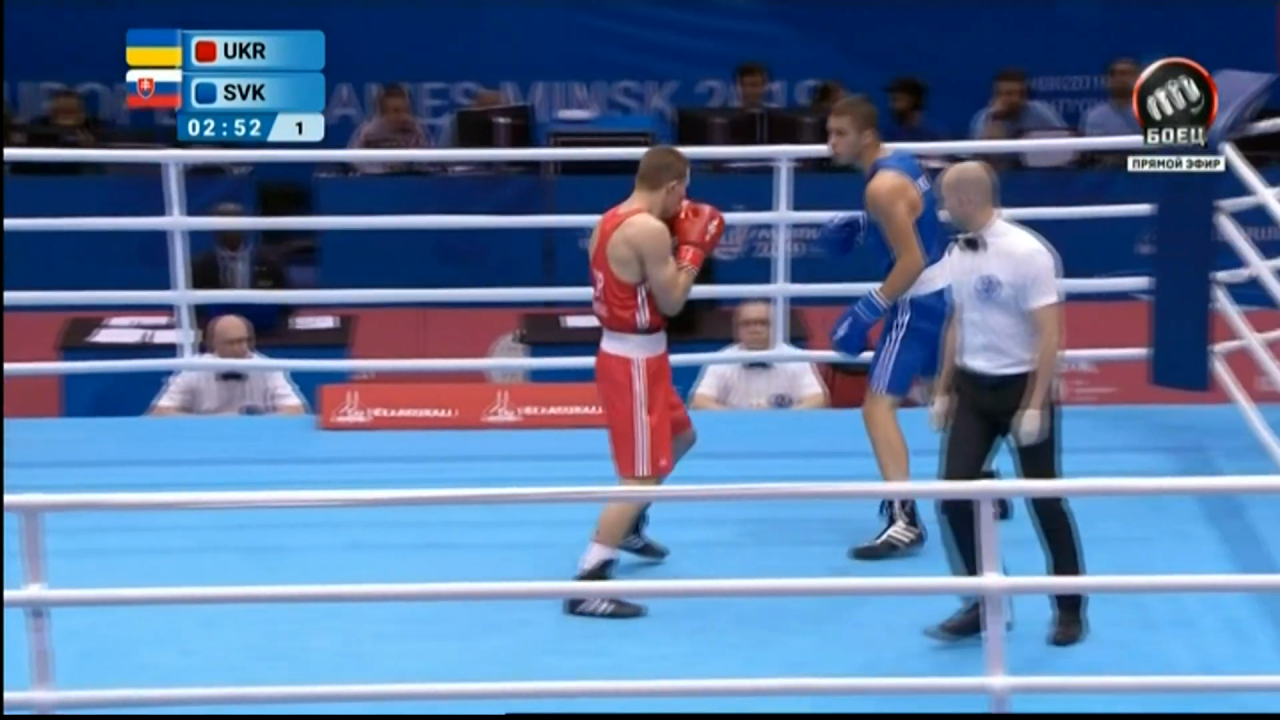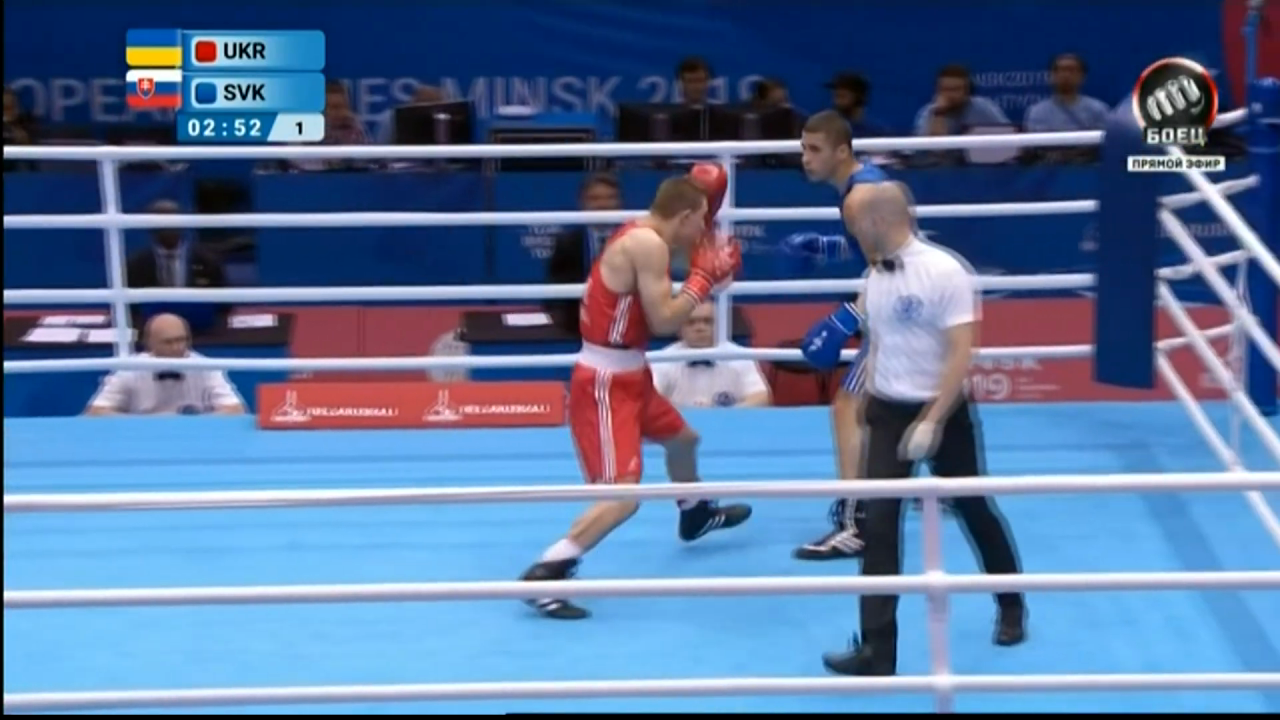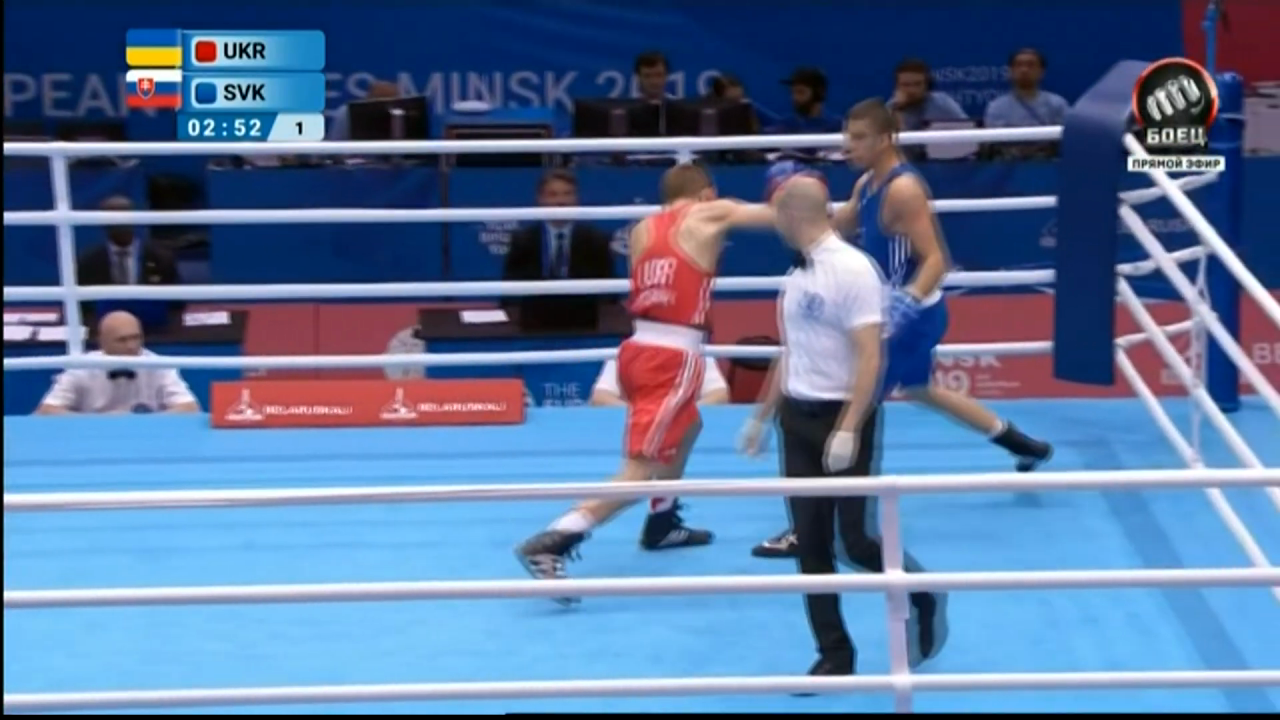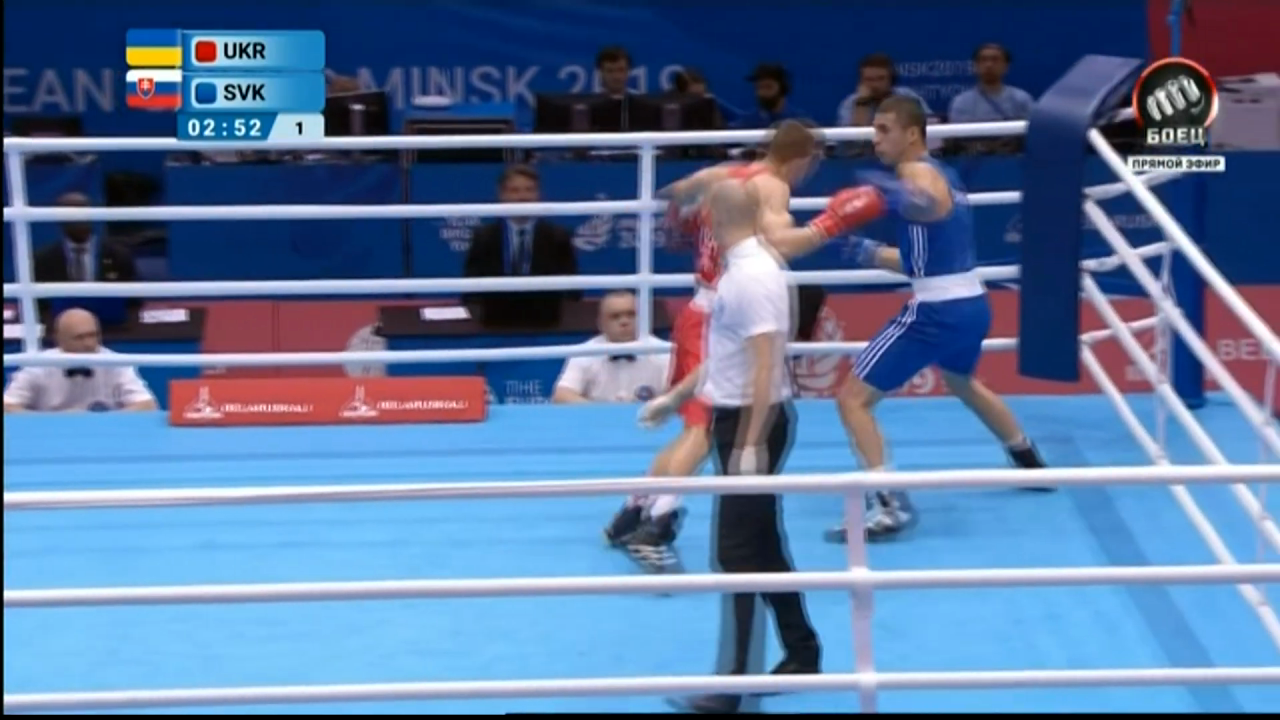
dt=0.2s
person 1, frame 1
left shoulder: (1028, 252)
right shoulder: (956, 256)
left elbow: (1049, 334)
left wrist: (1037, 405)
right wrist: (943, 390)
left hip: (1026, 389)
right hip: (971, 388)
left knee: (1045, 503)
right knee: (954, 497)
left ankle: (1070, 606)
right ankle: (977, 605)
person 1, frame 2
left shoulder: (945, 271)
right shoulder: (874, 278)
left elbow: (961, 355)
left wrist: (934, 421)
right wrist: (865, 416)
left hip: (940, 413)
right hip: (886, 413)
left knee: (974, 515)
right knee: (879, 527)
left ankle: (1010, 604)
right ankle: (876, 647)
person 1, frame 3
left shoulder: (852, 269)
right shoulder: (798, 275)
left elbow: (869, 356)
left wrist: (846, 429)
right wrist: (763, 412)
left hip: (844, 415)
right hip: (798, 416)
left knee: (852, 536)
right knee: (810, 541)
left ankle: (918, 598)
right ankle: (835, 655)
person 1, frame 4
left shoulder: (757, 274)
right shoulder: (739, 271)
left elbow: (765, 366)
left wrist: (751, 444)
right wrist: (673, 397)
left hip: (755, 424)
right hip: (734, 419)
left knee: (736, 553)
right knee: (761, 545)
left ankle: (731, 685)
right ankle: (801, 652)
person 2, frame 1
left shoulder: (883, 186)
right shoulder: (900, 162)
left elbow: (909, 260)
left wrist: (867, 309)
right wrist: (861, 228)
left hip: (923, 301)
right hip: (944, 292)
left knee: (878, 406)
left ankle: (903, 522)
person 2, frame 2
left shoulder: (862, 197)
right shoulder: (867, 176)
left wrist: (844, 319)
right wrist: (830, 246)
left knee: (848, 412)
left ankle: (852, 526)
person 2, frame 3
left shoulder: (904, 189)
right shoulder: (869, 183)
left elbow: (934, 260)
right elbow: (835, 229)
left wrist: (908, 306)
left hip: (912, 314)
right hip: (916, 313)
right knee: (921, 390)
right ankle: (1019, 445)
person 2, frame 4
left shoulder: (918, 171)
left elbow: (933, 199)
left wrist: (911, 197)
right wrist: (868, 252)
left hip: (936, 309)
right hip: (974, 304)
left knee: (852, 397)
right knee: (964, 384)
left ankle: (888, 503)
right ankle: (1027, 460)
person 3, frame 1
left shoulder: (616, 220)
right shoulder: (647, 230)
right elbow: (672, 302)
left wrist: (680, 237)
right wrist: (695, 247)
left hip: (641, 356)
right hip: (634, 364)
left knee: (679, 438)
right knee: (643, 480)
left ankle: (624, 528)
right ankle: (588, 581)
person 3, frame 2
left shoulder: (642, 236)
right shoulder: (647, 246)
right elbow: (662, 320)
right wrist: (705, 279)
left hip: (627, 372)
right hip: (606, 381)
left knee: (681, 437)
right knee: (621, 495)
left ankle: (695, 513)
right ankle: (546, 572)
person 3, frame 3
left shoulder: (644, 230)
right shoulder: (706, 215)
right elbow: (769, 216)
left hip: (639, 350)
right hip: (675, 358)
left knee: (688, 429)
right knee: (639, 468)
left ankle: (662, 522)
right ankle: (551, 544)
person 3, frame 4
left shoulder: (720, 177)
right shoulder: (772, 187)
left elbow: (674, 198)
right elbow: (782, 247)
right wrist: (833, 222)
left hip: (701, 312)
left knee: (697, 424)
right knee: (701, 431)
left ankle: (635, 513)
right ankle: (651, 527)
